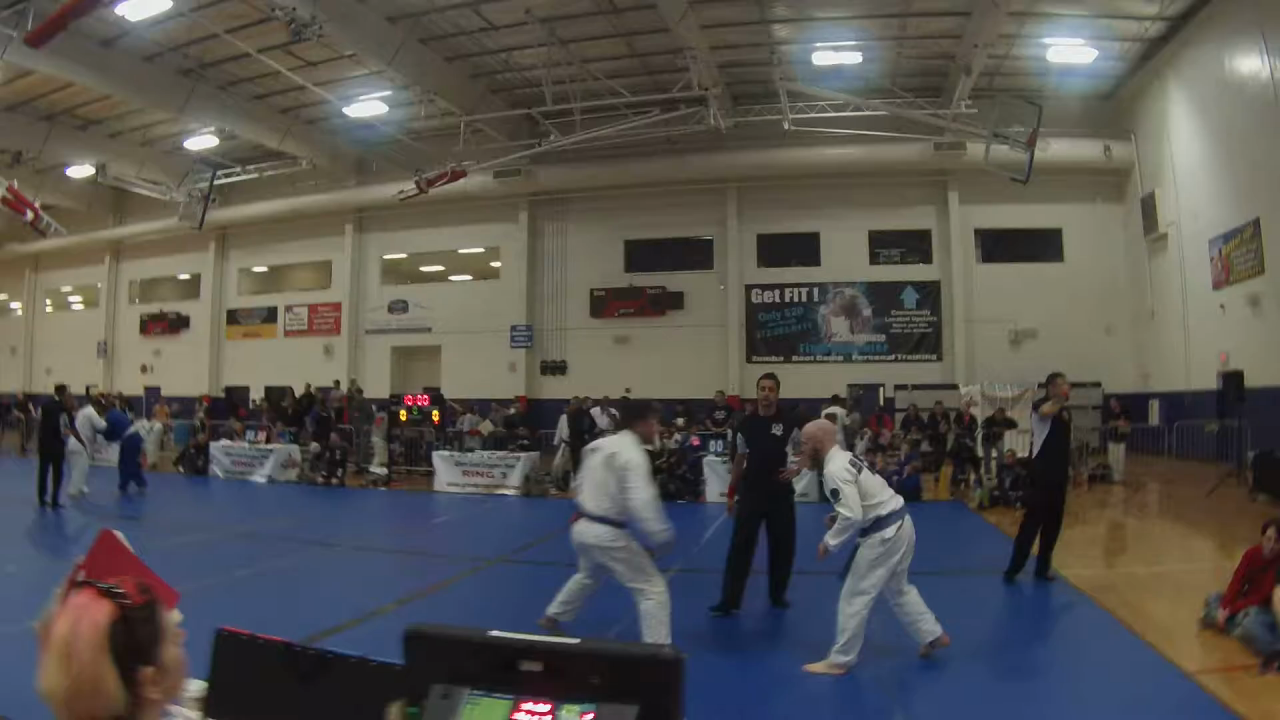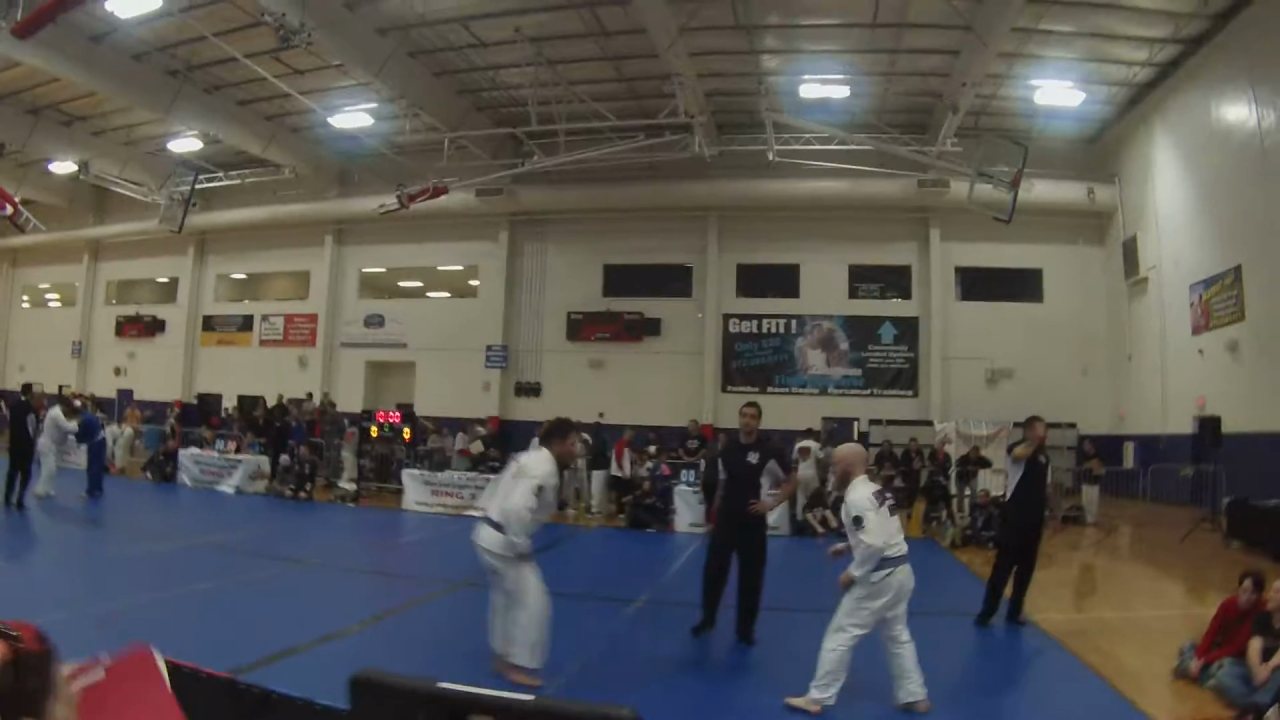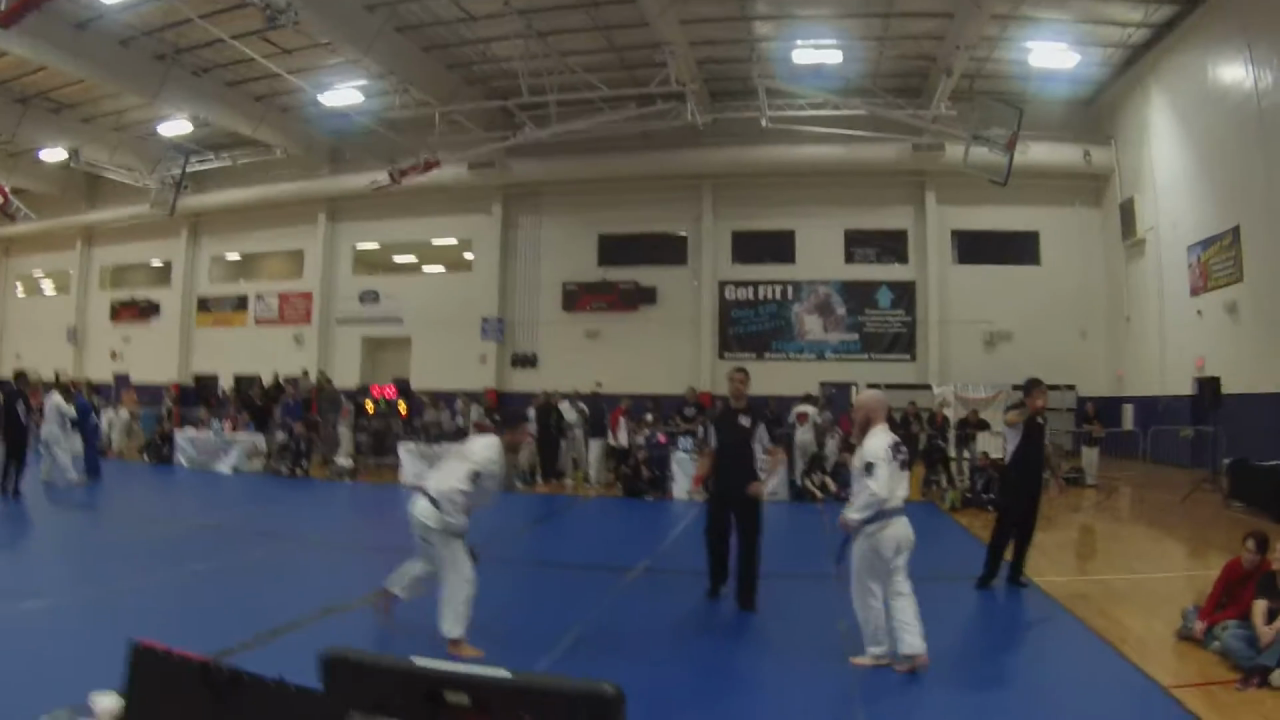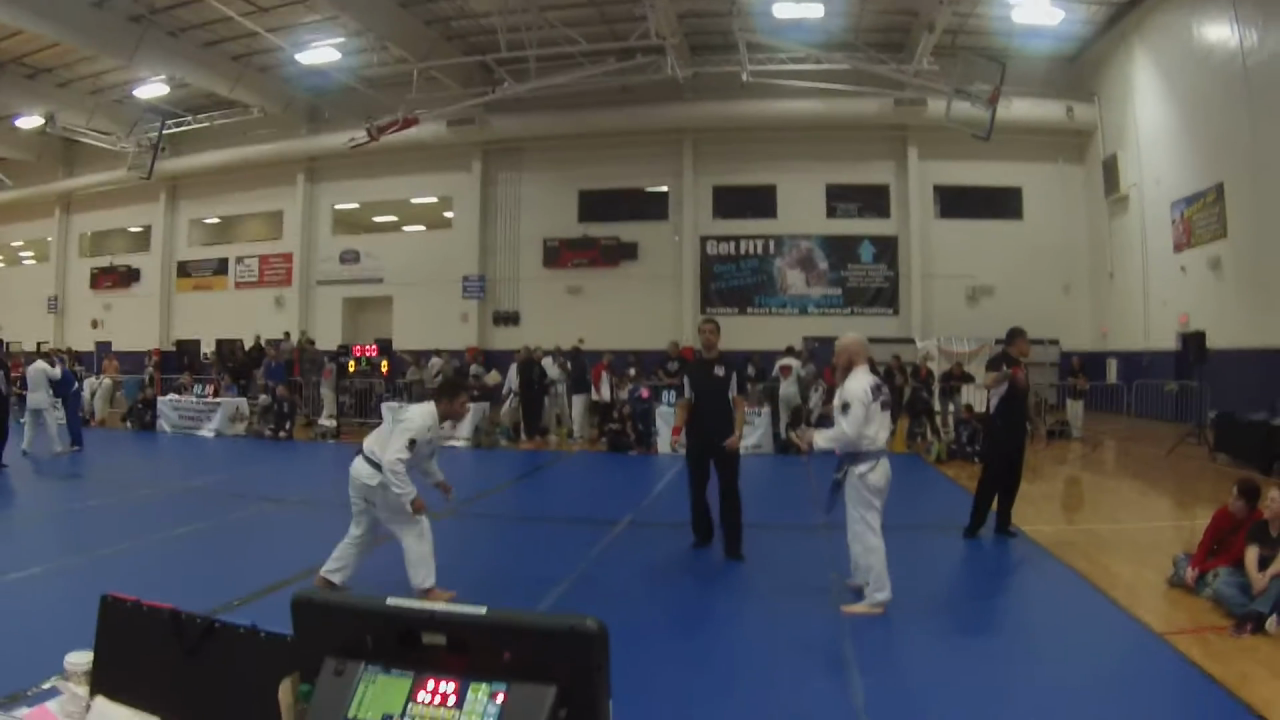
dt=0.3s
person 1, frame 1
left shoulder: (834, 470)
right shoulder: (846, 458)
left elbow: (852, 516)
left wrist: (829, 541)
right wrist: (838, 518)
left hip: (884, 535)
right hip: (900, 526)
left knee: (855, 597)
right knee: (898, 588)
left ankle: (839, 660)
right ankle: (932, 635)
person 1, frame 2
left shoulder: (856, 498)
right shoulder: (877, 491)
left elbow: (872, 544)
left wrist: (853, 573)
right wrist: (848, 547)
left hip: (879, 576)
right hip: (901, 571)
left knee: (840, 634)
right knee: (898, 635)
left ankle: (817, 697)
right ankle: (914, 696)
person 1, frame 3
left shoulder: (872, 445)
right shoulder: (894, 442)
left elbow: (877, 492)
left wrist: (851, 514)
right wrist: (857, 496)
left hip: (876, 528)
right hip: (900, 525)
left knee: (866, 593)
right knee: (900, 590)
left ankle: (878, 652)
right ankle: (913, 651)
person 1, frame 4
left shoulder: (853, 386)
right shoulder: (877, 384)
left elbow: (847, 431)
left wrist: (816, 438)
left hip: (863, 468)
right hip: (877, 463)
left knee: (864, 533)
right knee: (864, 529)
left ankle: (875, 599)
right ankle: (868, 577)
person 2, frame 1
left shoulder: (598, 445)
right shoulder: (634, 455)
left elbow: (581, 484)
right elbow: (642, 502)
right wrist: (662, 536)
left hip: (582, 527)
right hip: (607, 534)
left knee: (587, 577)
right knee: (652, 588)
left ankle: (552, 618)
right ankle: (658, 648)
person 2, frame 2
left shoulder: (530, 460)
right shoulder: (542, 470)
right elbow: (517, 510)
right wrist: (521, 547)
left hip: (490, 535)
right hip: (502, 542)
left knee: (506, 599)
right knee: (532, 603)
left ankle: (504, 655)
right ankle: (518, 666)
person 2, frame 3
left shoulder: (490, 447)
right shoulder: (484, 455)
right elbow: (451, 491)
right wrist: (457, 524)
left hip: (426, 508)
right hip: (435, 515)
left knee: (428, 561)
right knee: (460, 576)
left ankle: (389, 594)
right ankle: (455, 641)
person 2, frame 4
left shoulder: (428, 416)
right shoulder: (419, 423)
left elbow: (424, 455)
right elbow: (393, 462)
left wrist: (438, 479)
right wrist: (411, 497)
left hip: (363, 470)
right hip: (376, 477)
left knee: (361, 531)
right knee: (415, 528)
left ankle: (328, 577)
right ankle: (426, 589)
person 3, frame 1
left shoulder: (789, 422)
right shoulder: (746, 425)
right elbow: (738, 461)
left wrist: (796, 469)
right wrist: (731, 494)
left hip: (780, 492)
right hip: (752, 492)
left knee: (783, 547)
right knee: (741, 546)
left ankle: (777, 594)
right ankle: (729, 600)
person 3, frame 2
left shoulder: (769, 451)
right shoulder: (727, 450)
left elbow: (792, 481)
left wrist: (771, 504)
right wrist: (714, 516)
left hip: (753, 522)
right hip: (726, 519)
left knee: (751, 577)
right knee: (713, 570)
left ankle: (745, 630)
right ankle: (707, 618)
person 3, frame 3
left shoulder: (756, 418)
right shoulder: (718, 418)
left elbow: (773, 454)
right elbow: (710, 453)
left wrist: (762, 484)
right wrist: (698, 479)
left hip: (747, 489)
right hip: (719, 488)
left knee: (748, 542)
right knee: (714, 537)
left ankle: (746, 596)
right ankle: (717, 581)
person 3, frame 4
left shoulder: (729, 367)
right shoulder: (691, 369)
left elbow: (739, 404)
right elbow: (684, 405)
left wrist: (737, 434)
right wrist: (677, 431)
left hip: (724, 438)
right hip: (697, 438)
left knee: (729, 490)
right knee: (697, 489)
left ankle: (733, 545)
right ankle: (702, 534)
person 4, frame 1
left shoulder: (1064, 411)
right shoulder: (1040, 405)
right elbow: (1047, 411)
right wrist: (1061, 396)
left hip: (1059, 474)
right hip: (1041, 473)
left knee: (1053, 523)
right knee: (1032, 521)
left ankle: (1042, 567)
right ankle: (1014, 568)
person 4, frame 2
left shoulder: (1044, 456)
right shoulder: (1016, 447)
left elbow: (1045, 489)
right elbow: (1018, 454)
right wrist: (1036, 439)
left hip: (1034, 518)
right hip: (1015, 516)
left knee: (1026, 567)
right knee: (1004, 564)
left ankle: (1015, 611)
right ankle: (987, 611)
person 4, frame 3
left shoulder: (1040, 417)
right shoulder: (1017, 411)
right elbow: (1009, 420)
left wrist: (1054, 472)
right wrist: (1032, 407)
left hip: (1033, 479)
right hip: (1014, 479)
left knee: (1026, 528)
right knee: (1004, 527)
left ankle: (1015, 573)
right ankle: (988, 574)
person 4, frame 4
left shoulder: (1021, 366)
right shoulder: (998, 361)
right elbow: (988, 382)
left wrist: (1032, 421)
right wrist: (1012, 373)
left hip: (1017, 429)
right hip: (999, 429)
left knee: (1012, 478)
right knee: (991, 477)
left ankle: (1003, 523)
right ankle: (975, 524)
